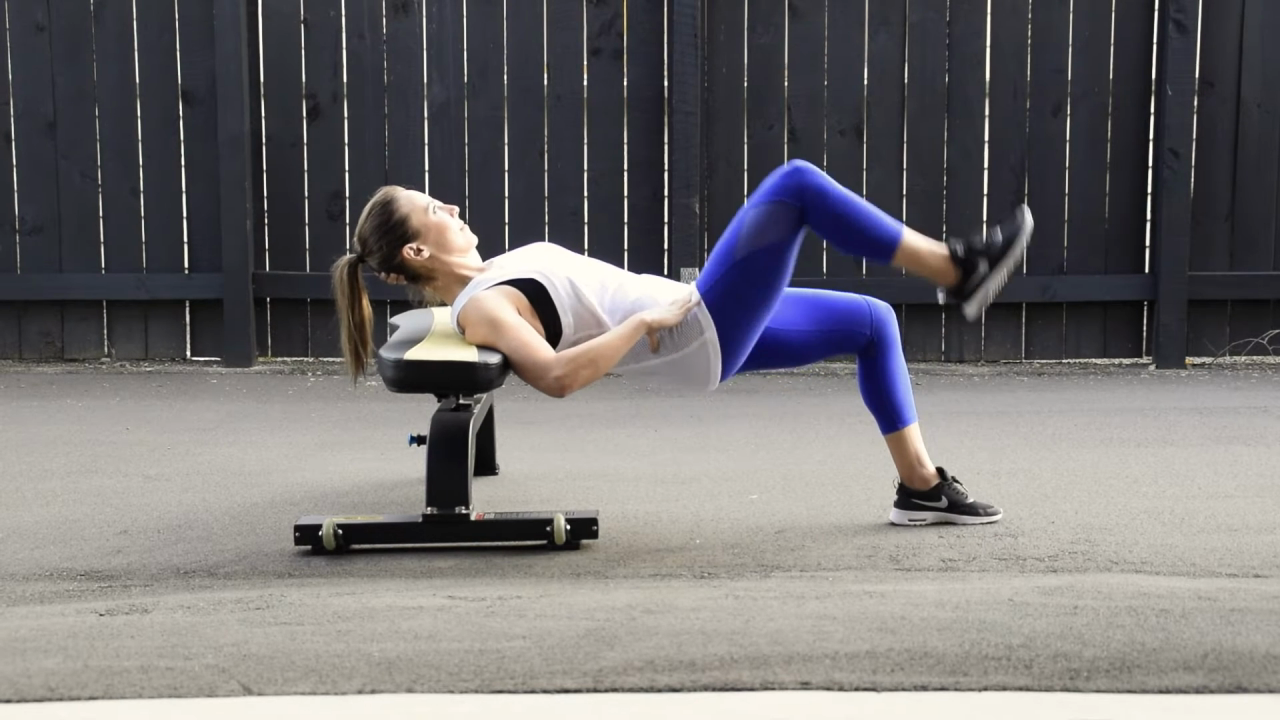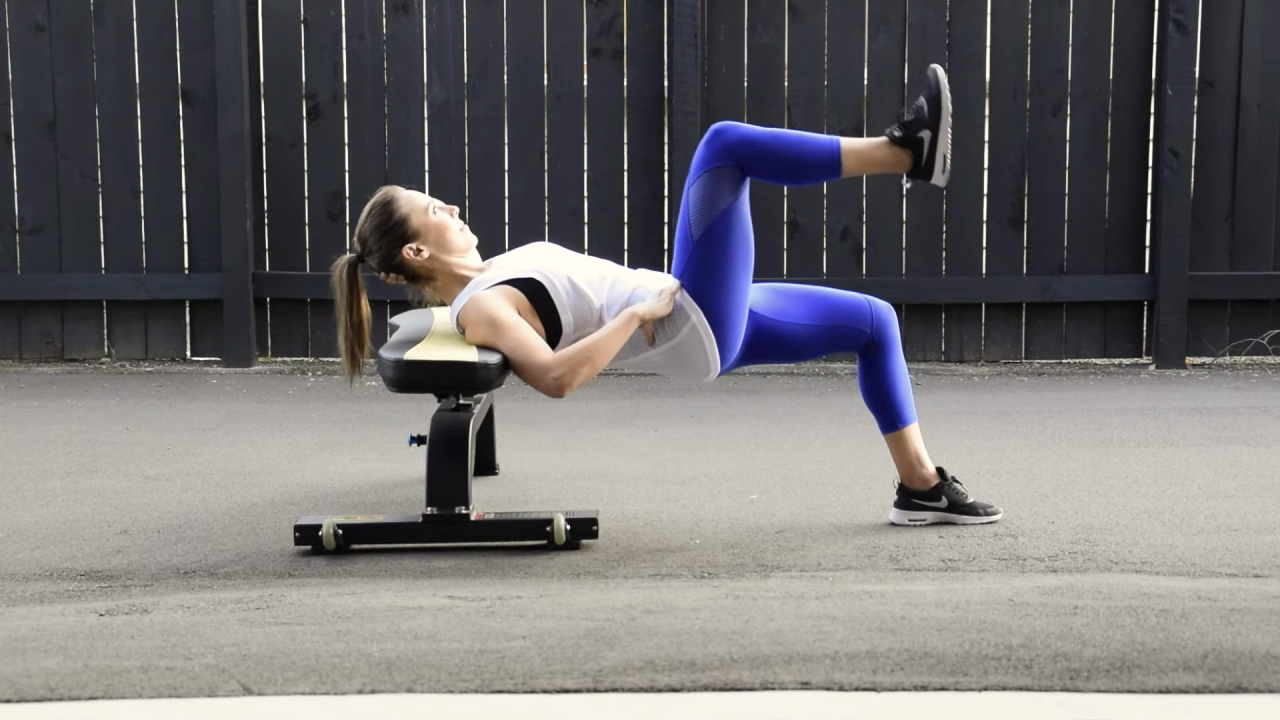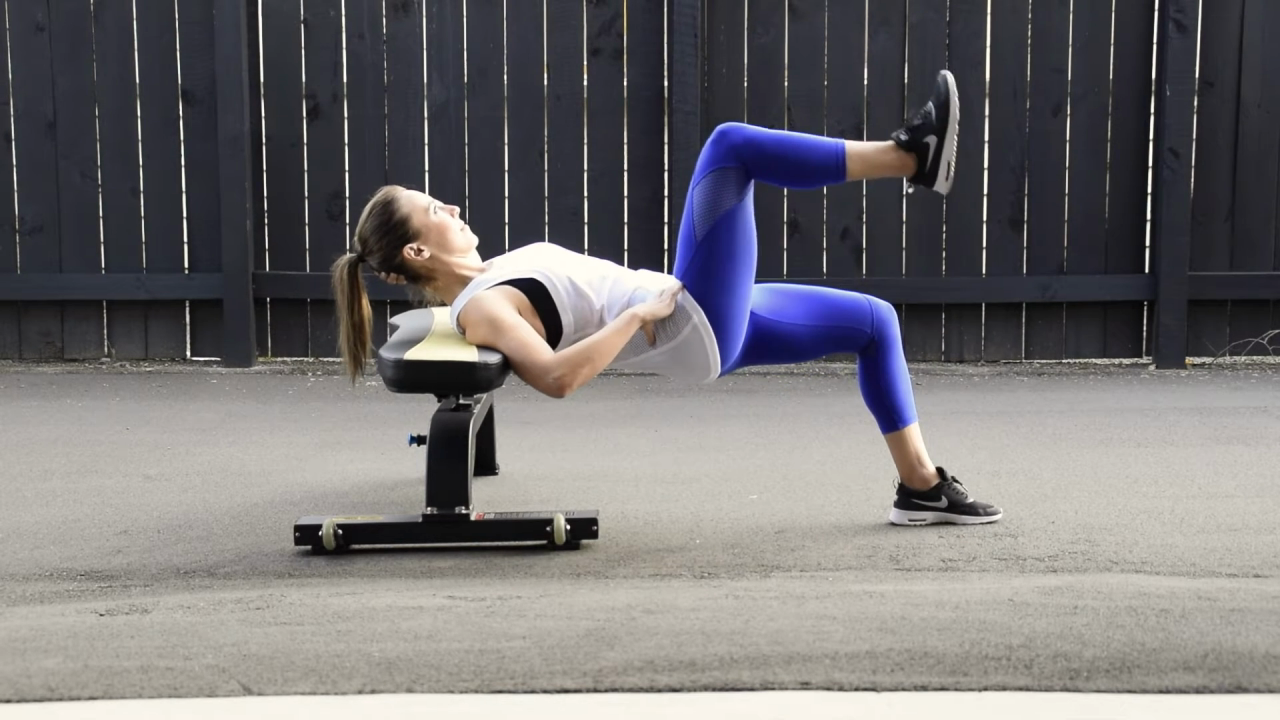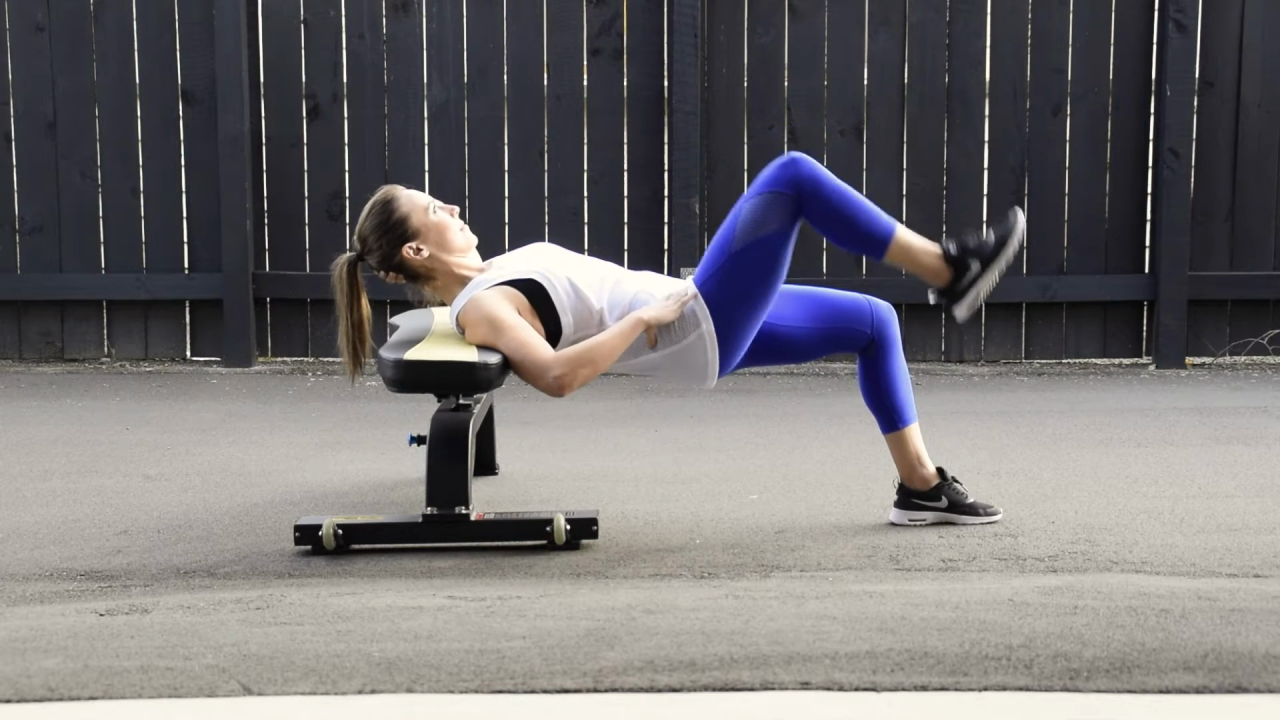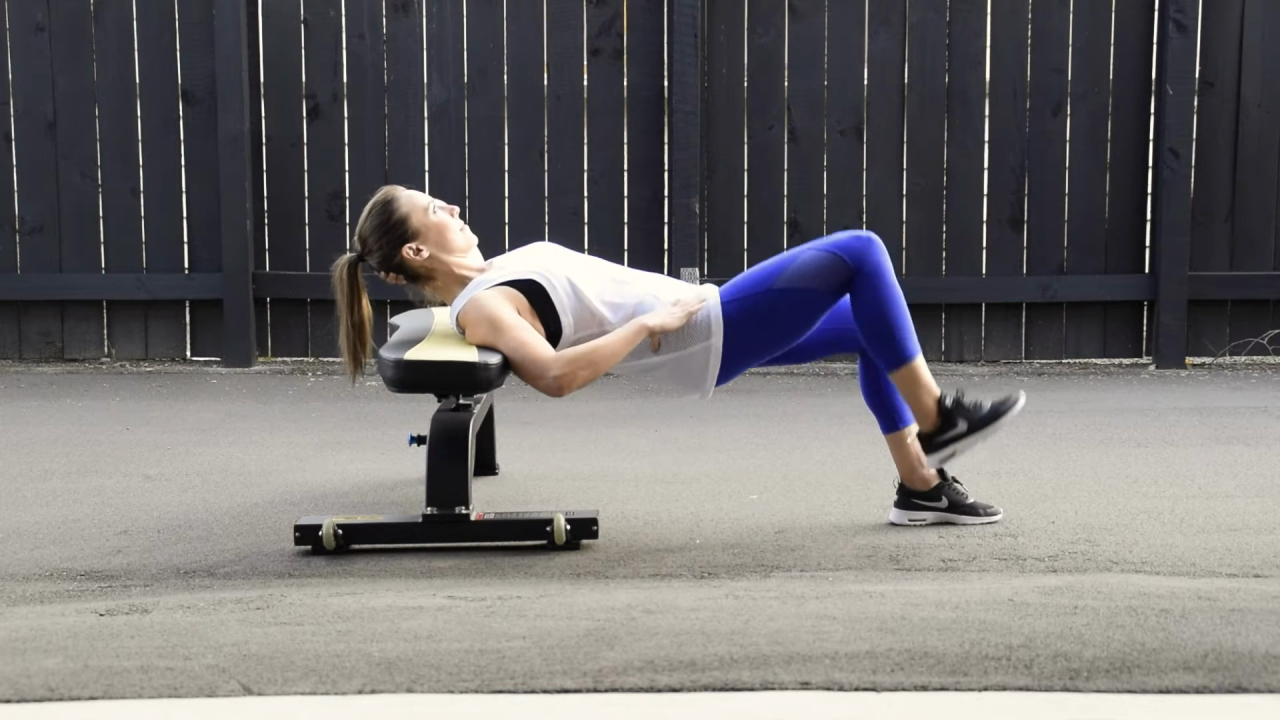
dt=0.3s
person 1, frame 1
left shoulder: (487, 282)
right shoulder: (478, 309)
right elbow: (557, 375)
right wrist: (646, 318)
left hip: (707, 328)
right hip: (699, 336)
left knee: (873, 321)
right knee: (795, 184)
left ankle: (921, 487)
right ankle: (958, 273)
person 1, frame 2
left shoulder: (487, 282)
right shoulder: (479, 310)
right elbow: (558, 376)
right wrist: (639, 312)
left hip: (702, 321)
right hip: (693, 327)
left knee: (873, 321)
right knee: (723, 142)
left ankle: (920, 488)
right ankle: (909, 152)
person 1, frame 3
left shoulder: (487, 283)
right shoulder: (479, 311)
right elbow: (558, 377)
right wrist: (641, 315)
left hip: (704, 323)
right hip: (693, 329)
left knee: (873, 322)
right knee: (728, 145)
left ankle: (921, 489)
right ankle: (914, 157)
person 1, frame 4
left shoulder: (486, 283)
right shoulder: (478, 309)
right elbow: (557, 375)
right wrist: (645, 317)
left hip: (694, 318)
right hip: (697, 331)
left knee: (873, 321)
right knee: (791, 174)
left ankle: (921, 487)
right ankle: (950, 272)
person 1, frame 5
left shoulder: (486, 281)
right shoulder: (478, 310)
right elbow: (557, 375)
right wrist: (650, 321)
left hip: (705, 318)
right hip: (701, 342)
left knee: (863, 325)
right knee: (859, 255)
left ankle: (920, 487)
right ankle: (936, 421)
